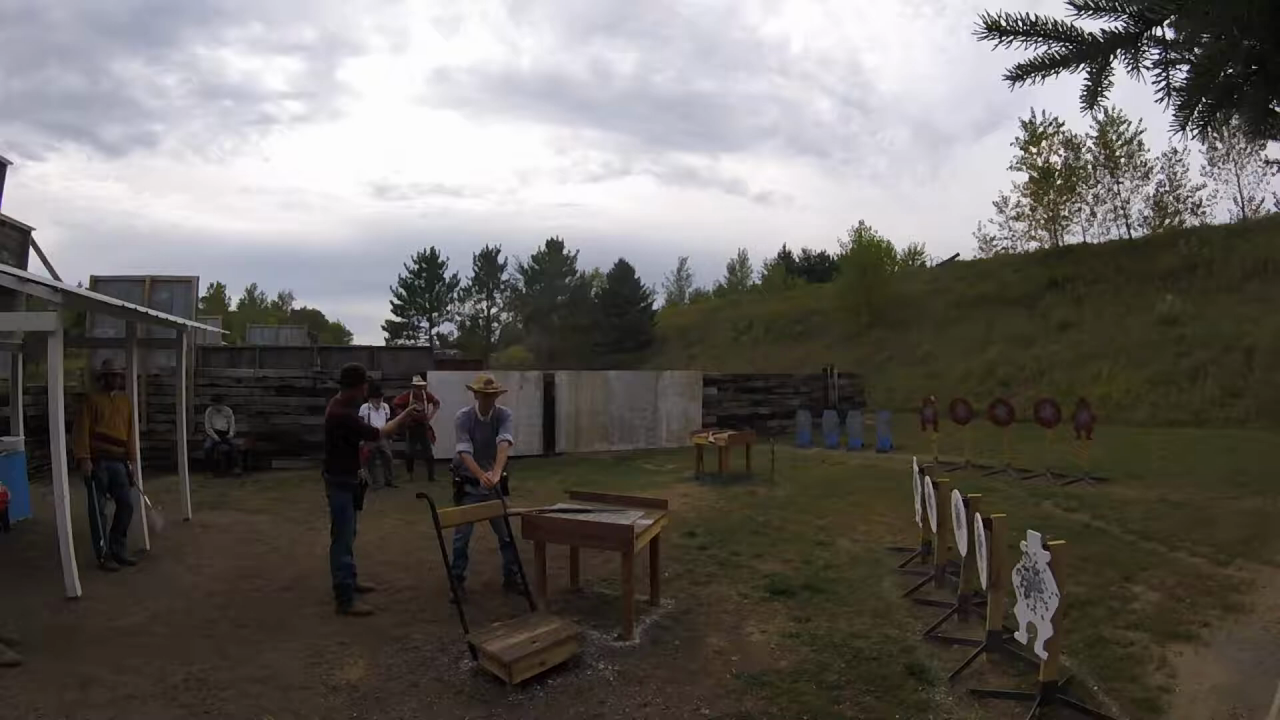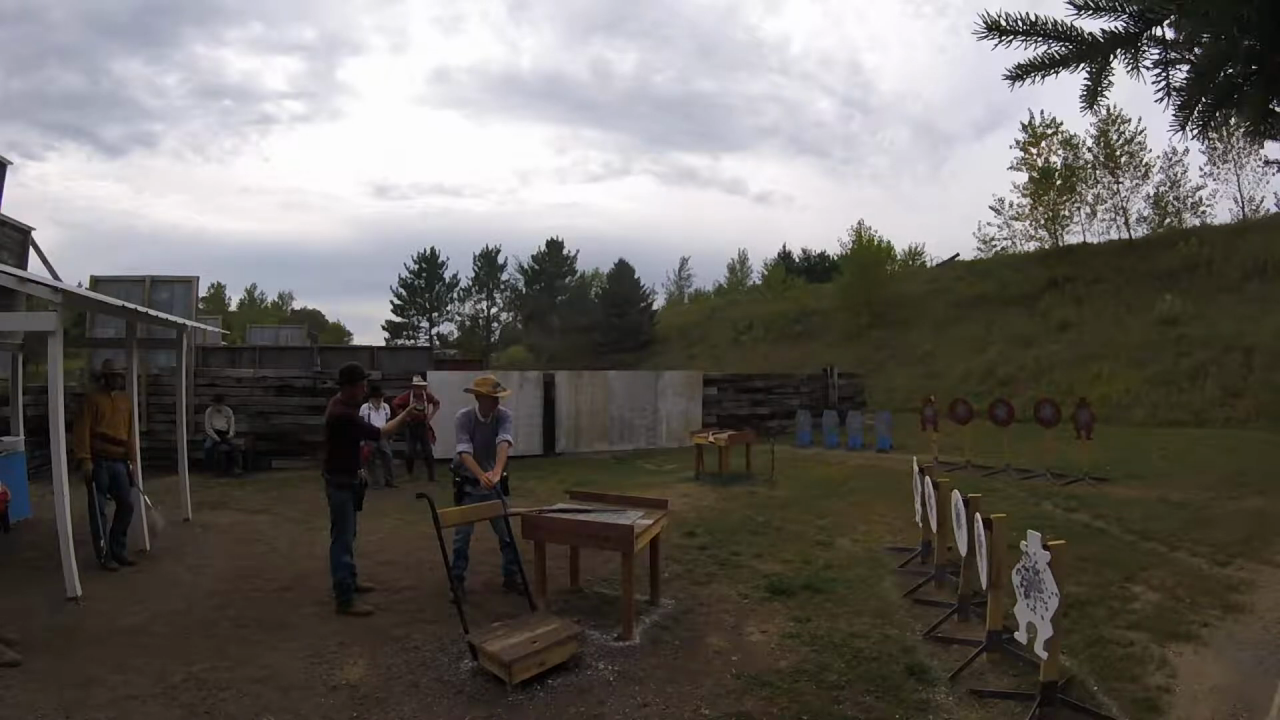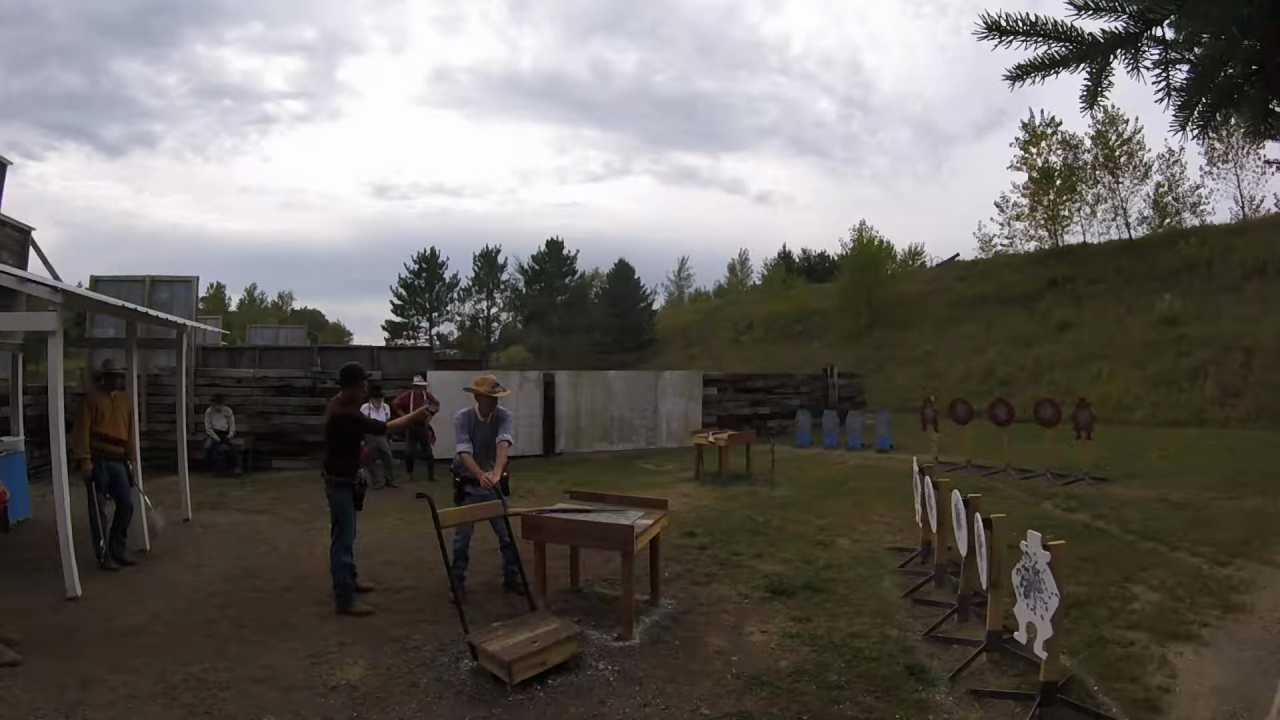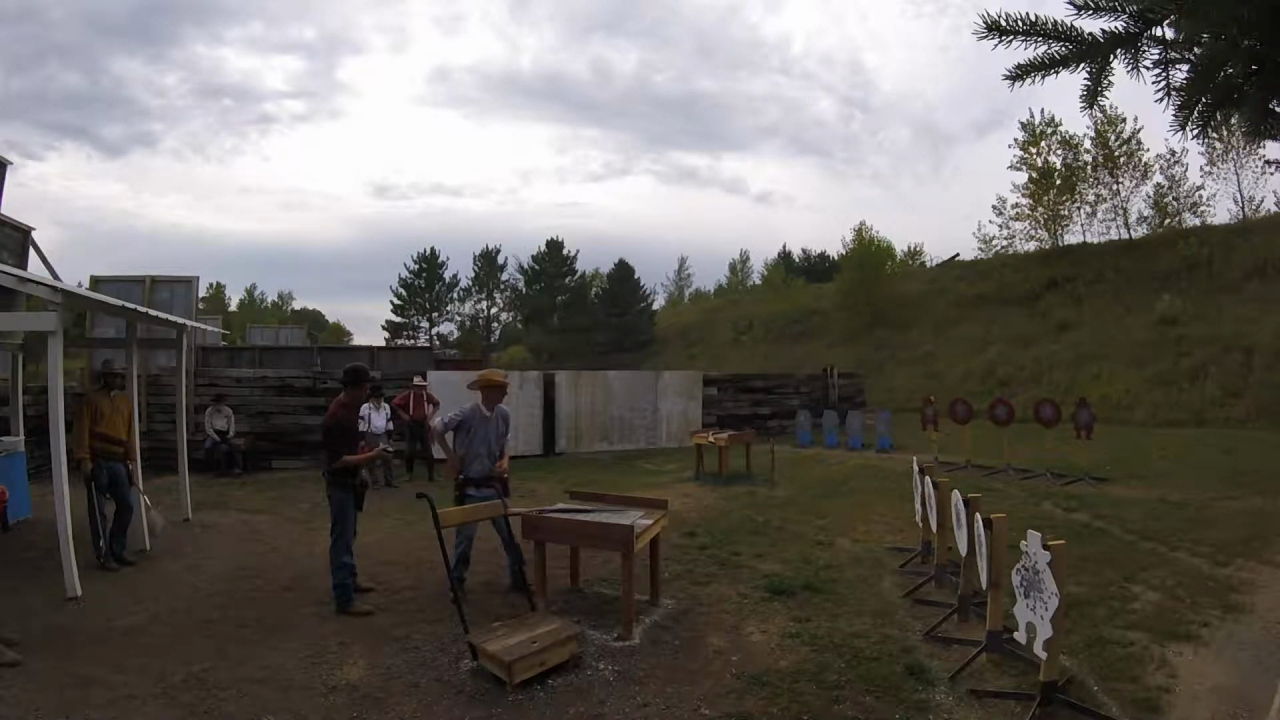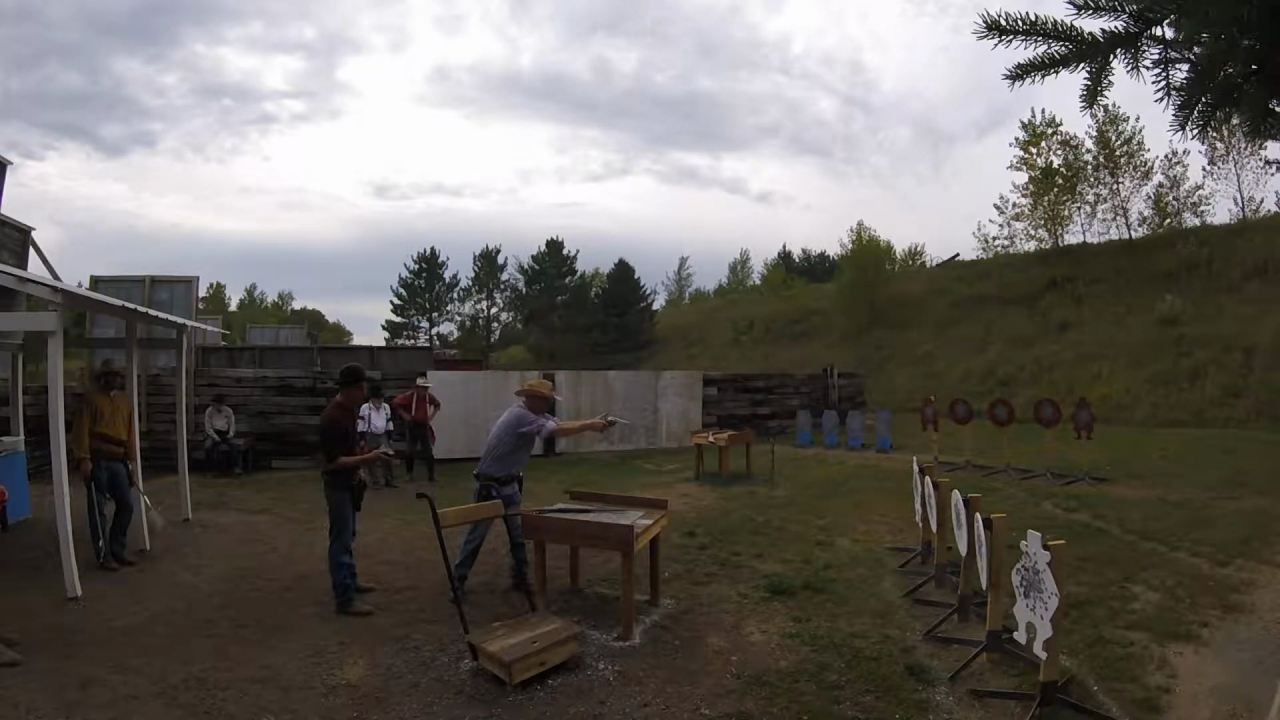
dt=1s
person 1, frame 1
left shoulder: (343, 406)
right shoulder: (341, 414)
right elbow: (377, 434)
right wrist: (406, 416)
left hip: (346, 478)
right hip: (340, 482)
left knee: (347, 536)
right knee: (342, 539)
left ankle: (349, 580)
right ankle: (344, 600)
person 1, frame 2
left shoulder: (342, 405)
right shoulder: (342, 414)
right elbow: (378, 434)
right wrist: (406, 416)
left hip: (346, 477)
right hip: (340, 481)
left knee: (348, 535)
right knee: (342, 539)
left ankle: (349, 580)
right ankle: (344, 600)
person 1, frame 3
left shoulder: (340, 405)
right shoulder: (344, 414)
right elbow: (383, 428)
right wrist: (415, 415)
left hip: (346, 478)
right hip: (340, 481)
left knee: (348, 535)
right knee: (342, 538)
left ankle: (349, 579)
right ankle: (344, 600)
person 1, frame 4
left shoulder: (349, 409)
right shoulder: (337, 416)
right elbow: (337, 460)
left wrist: (365, 452)
right wrist: (371, 456)
left hip: (350, 481)
right hip: (340, 484)
left knee: (348, 536)
right knee: (341, 539)
left ankle: (350, 580)
right ankle: (344, 600)
person 1, frame 5
left shoulder: (350, 410)
right shoulder: (332, 417)
right elbow: (334, 461)
left wrist: (364, 454)
right wrist: (367, 458)
left hip: (349, 481)
right hip: (338, 484)
left knee: (348, 536)
right knee: (341, 540)
left ankle: (350, 580)
right ankle: (344, 599)
person 2, frame 1
left shoulder: (504, 415)
right shoulder: (463, 417)
left elbow: (504, 444)
right elbow: (464, 452)
left wrist: (496, 472)
right wrist: (481, 475)
left hip: (494, 484)
right hip: (468, 484)
left knee: (506, 533)
right knee: (462, 535)
left ankle: (511, 577)
right ankle: (457, 581)
person 2, frame 2
left shoulder: (504, 416)
right shoulder: (463, 418)
left elbow: (503, 445)
right elbow: (464, 453)
left wrist: (497, 472)
right wrist: (481, 475)
left hip: (495, 483)
right hip: (469, 485)
left knee: (506, 533)
right knee: (462, 535)
left ankle: (511, 577)
right ankle: (457, 582)
person 2, frame 3
left shoulder: (504, 416)
right shoulder: (462, 418)
left elbow: (503, 444)
right elbow: (464, 453)
left wrist: (496, 472)
right wrist: (481, 475)
left hip: (495, 484)
right hip: (469, 485)
left knee: (506, 533)
right knee: (463, 535)
left ankle: (511, 577)
right ankle: (457, 582)
person 2, frame 4
left shoulder: (504, 415)
right shoulder: (466, 414)
right elbow: (437, 430)
left wrist: (505, 460)
right wrist: (450, 456)
left hip: (495, 485)
right hip: (470, 488)
left knee: (509, 534)
right knee: (465, 536)
left ankle: (518, 578)
right ankle: (457, 581)
person 2, frame 5
left shoulder: (533, 415)
right shoulder: (520, 416)
left elbow: (560, 425)
right elbow: (557, 432)
left wrist: (591, 423)
right wrist: (589, 425)
left hip: (509, 484)
right hip: (490, 485)
left knee: (518, 533)
right knee: (477, 534)
left ankle: (520, 578)
right ankle: (458, 580)
person 3, frame 1
left shoulder: (124, 400)
right shoulder: (92, 399)
right elbow: (82, 430)
left wrist: (131, 460)
right wrist: (83, 459)
left hip: (118, 462)
right hip: (97, 462)
left knee: (126, 505)
right knee: (98, 510)
left ankle: (118, 550)
right ankle: (104, 555)
person 3, frame 2
left shoulder: (125, 400)
right shoulder: (92, 399)
right elbow: (82, 431)
left wrist: (131, 459)
right wrist: (84, 460)
left hip: (118, 462)
right hip: (98, 462)
left knee: (126, 506)
right knee: (98, 510)
left ankle: (118, 550)
right ankle: (104, 555)
person 3, frame 3
left shoulder: (125, 399)
right shoulder: (92, 398)
right elbow: (82, 430)
left wrist: (131, 459)
right wrist: (84, 459)
left hip: (118, 462)
right hip: (97, 462)
left knee: (126, 505)
right knee: (98, 510)
left ankle: (117, 550)
right ankle: (104, 556)
person 3, frame 4
left shoulder: (125, 400)
right shoulder: (92, 399)
right elbow: (81, 430)
left wrist: (131, 459)
right wrist: (83, 459)
left hip: (118, 462)
right hip: (97, 462)
left knee: (126, 506)
right knee: (98, 511)
left ankle: (117, 550)
right ankle: (104, 555)
person 3, frame 5
left shoulder: (124, 400)
right shoulder: (91, 398)
right elbow: (81, 429)
left wrist: (130, 458)
right wrist: (83, 459)
left hip: (118, 462)
right hip: (97, 462)
left knee: (126, 506)
right knee: (98, 510)
left ankle: (117, 550)
right ankle: (104, 555)
